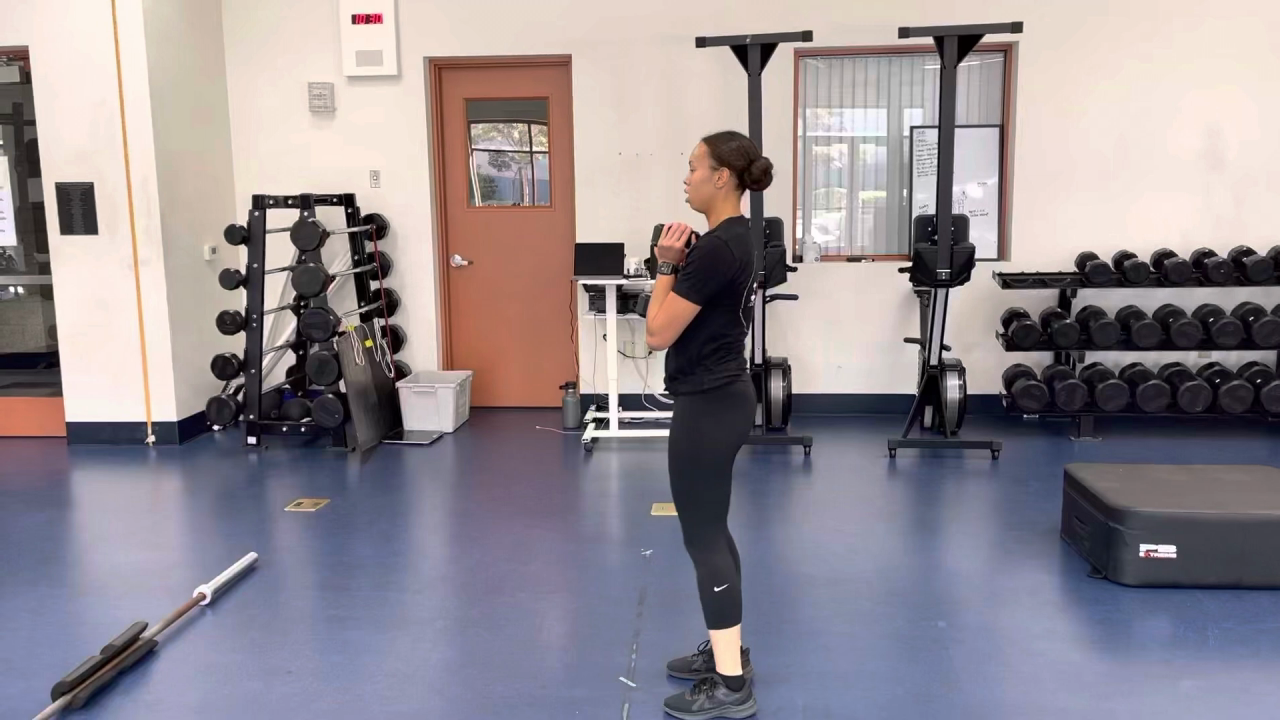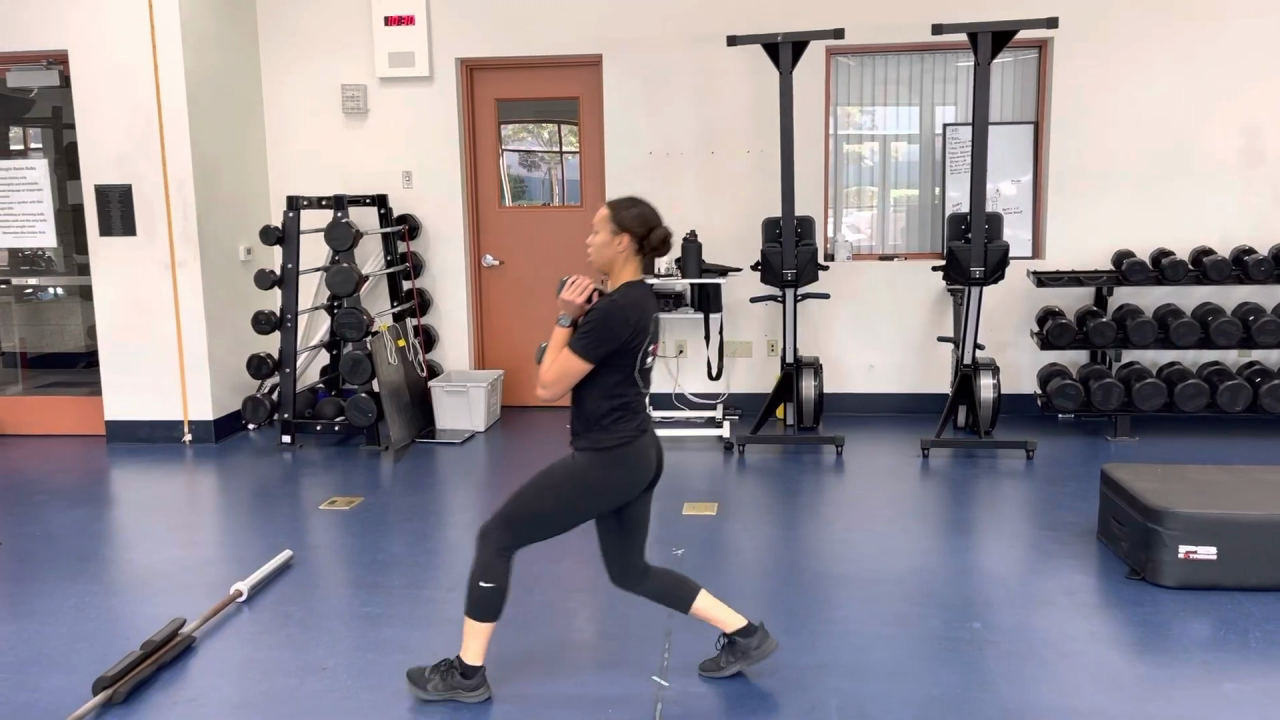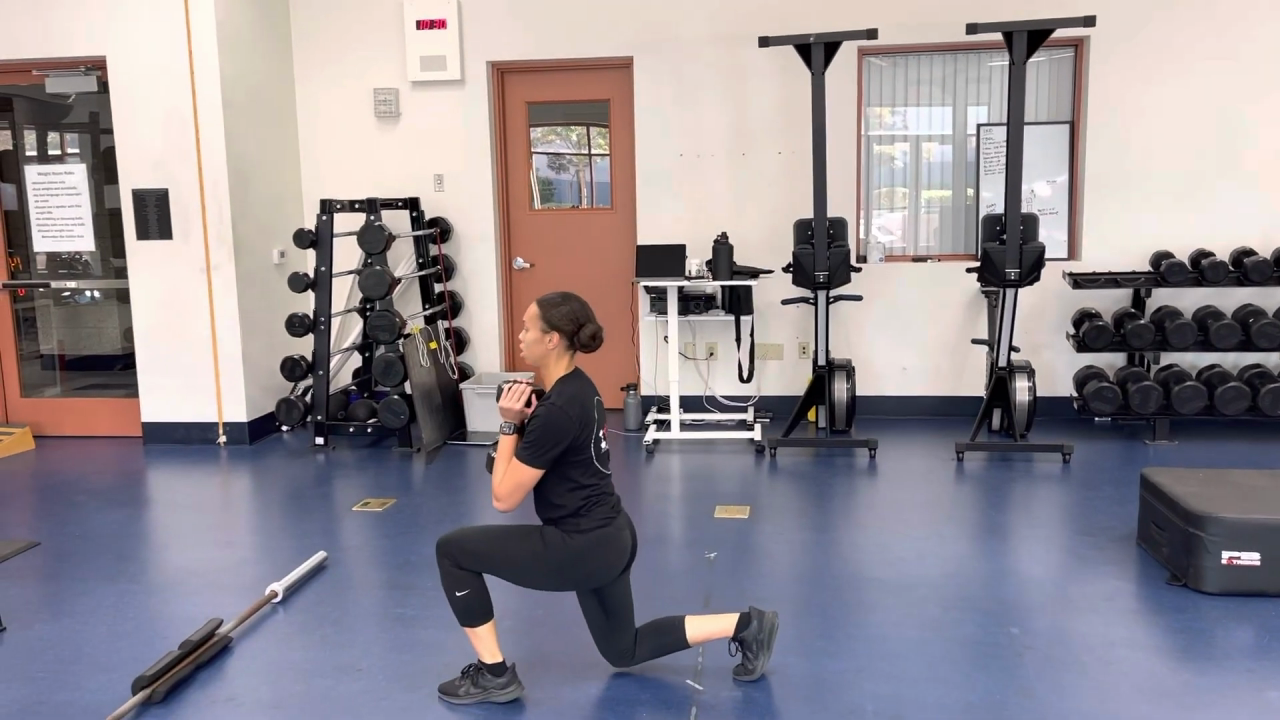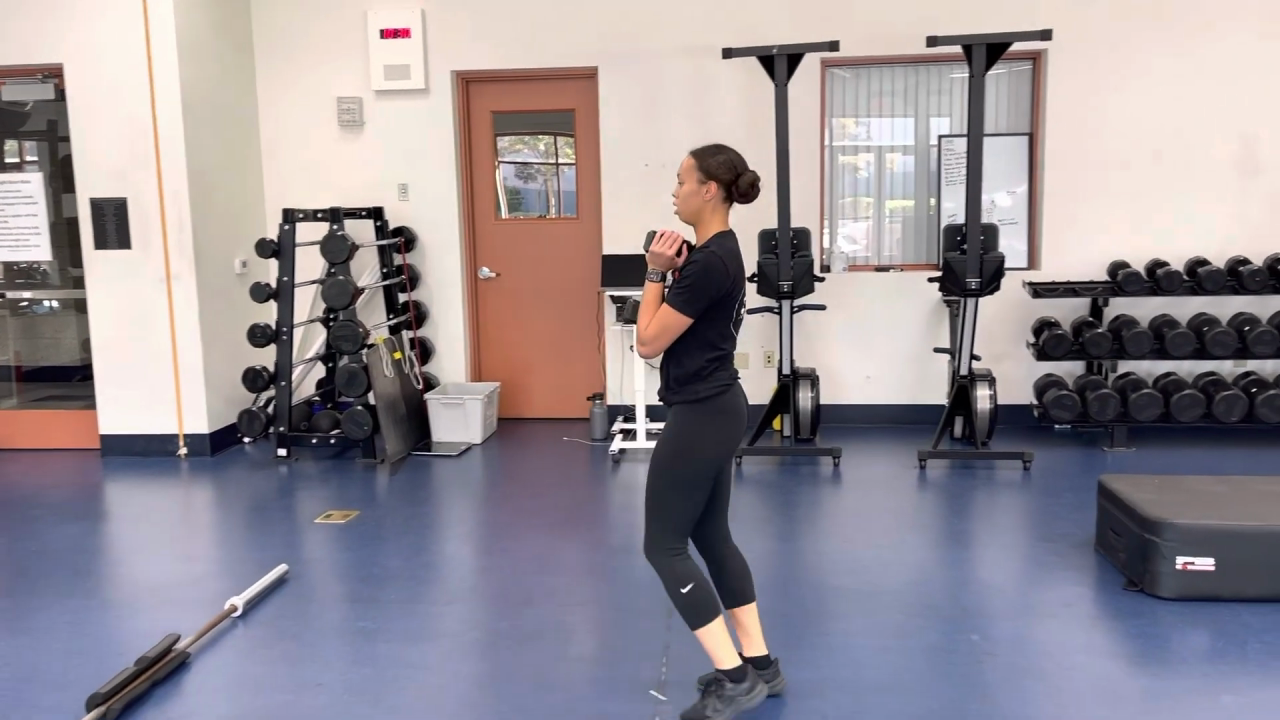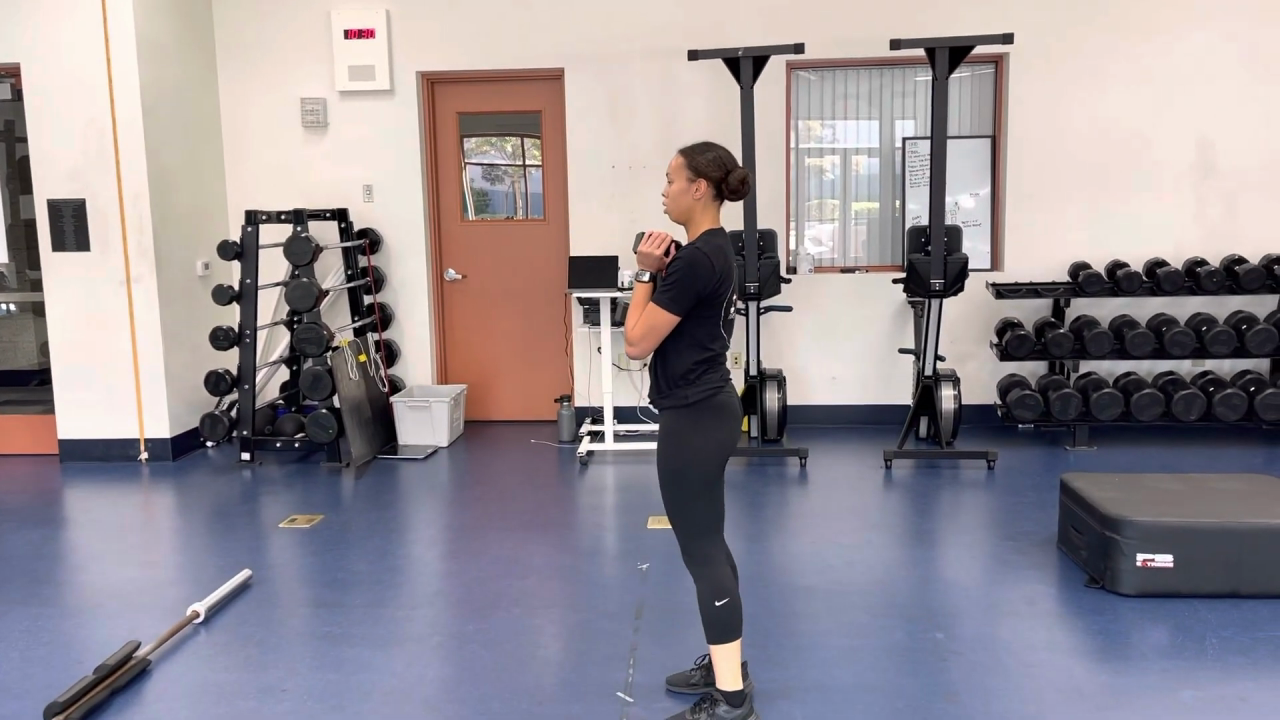
dt=1s
person 1, frame 1
left shoulder: (717, 247)
right shoulder: (733, 238)
left elbow: (658, 333)
left wrist: (666, 266)
right wrist: (679, 263)
left hip: (708, 405)
right hip: (723, 396)
left knee: (704, 538)
right knee: (711, 529)
right ankle: (726, 654)
person 1, frame 2
left shoulder: (616, 309)
right shoulder: (637, 298)
left elbow: (549, 387)
left wrist: (567, 320)
right wrist: (580, 318)
left hip: (606, 460)
right hip: (637, 453)
left knee: (497, 538)
right knee: (630, 570)
left ankle: (467, 672)
right ankle: (743, 633)
person 1, frame 3
left shoulder: (558, 411)
right shoulder: (576, 388)
left elbow: (505, 497)
left wrist: (509, 426)
right wrist: (523, 423)
left hip: (583, 546)
right hip: (609, 539)
left knee: (453, 551)
right knee: (624, 650)
left ankle: (493, 673)
right ankle: (747, 626)
person 1, frame 4
left shoulder: (709, 261)
right shoulder: (717, 252)
left elbow: (649, 342)
right elbow: (675, 323)
left wrist: (656, 272)
right wrist: (671, 271)
left hip: (699, 415)
right hip: (717, 409)
left knee: (664, 547)
right knee: (711, 537)
right ankle: (759, 662)
person 1, frame 5
left shoulder: (696, 259)
right shoulder: (713, 250)
left elbow: (638, 342)
left wrist: (645, 273)
right wrist: (661, 272)
left hip: (693, 419)
right hip: (709, 409)
left knee: (701, 553)
right knee: (709, 543)
right ankle: (726, 667)
